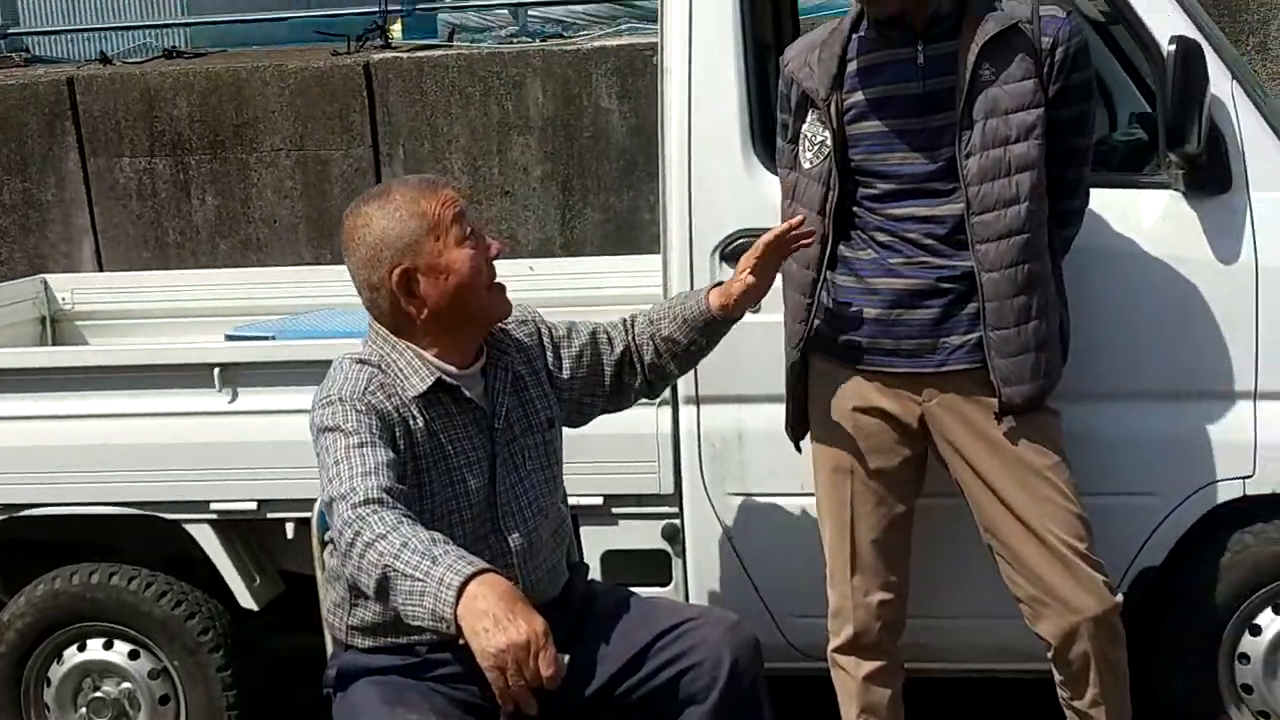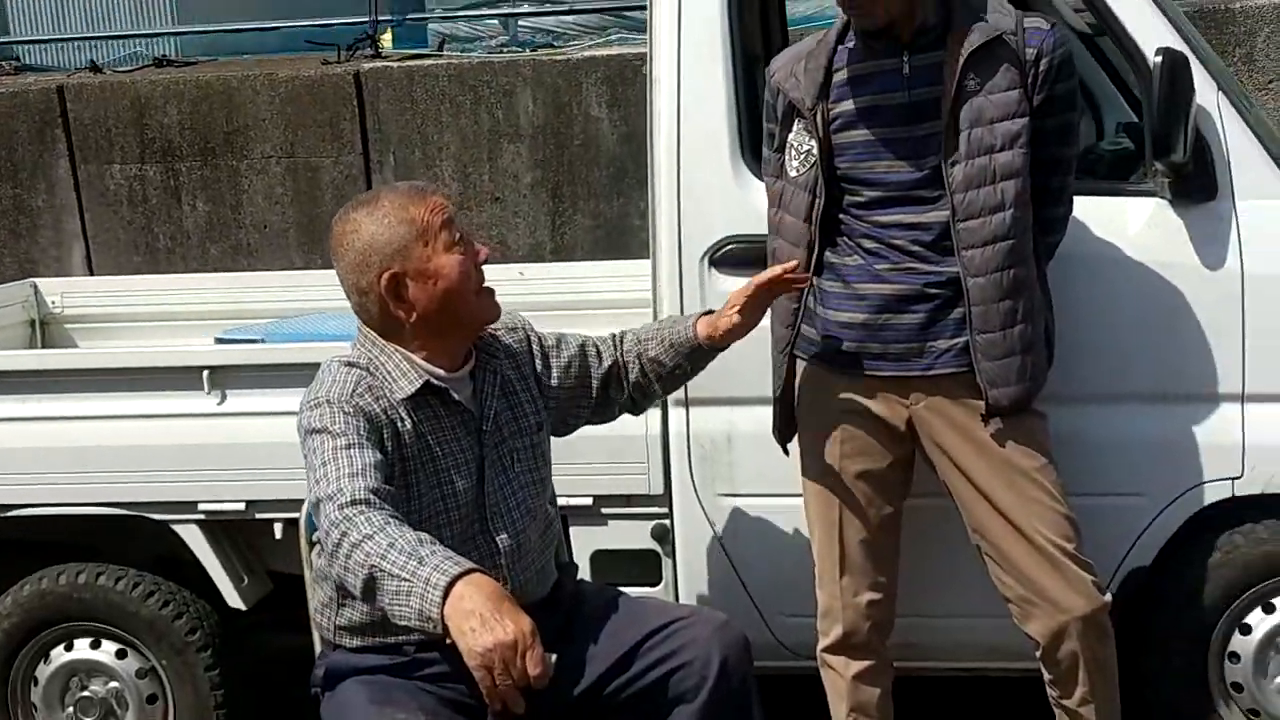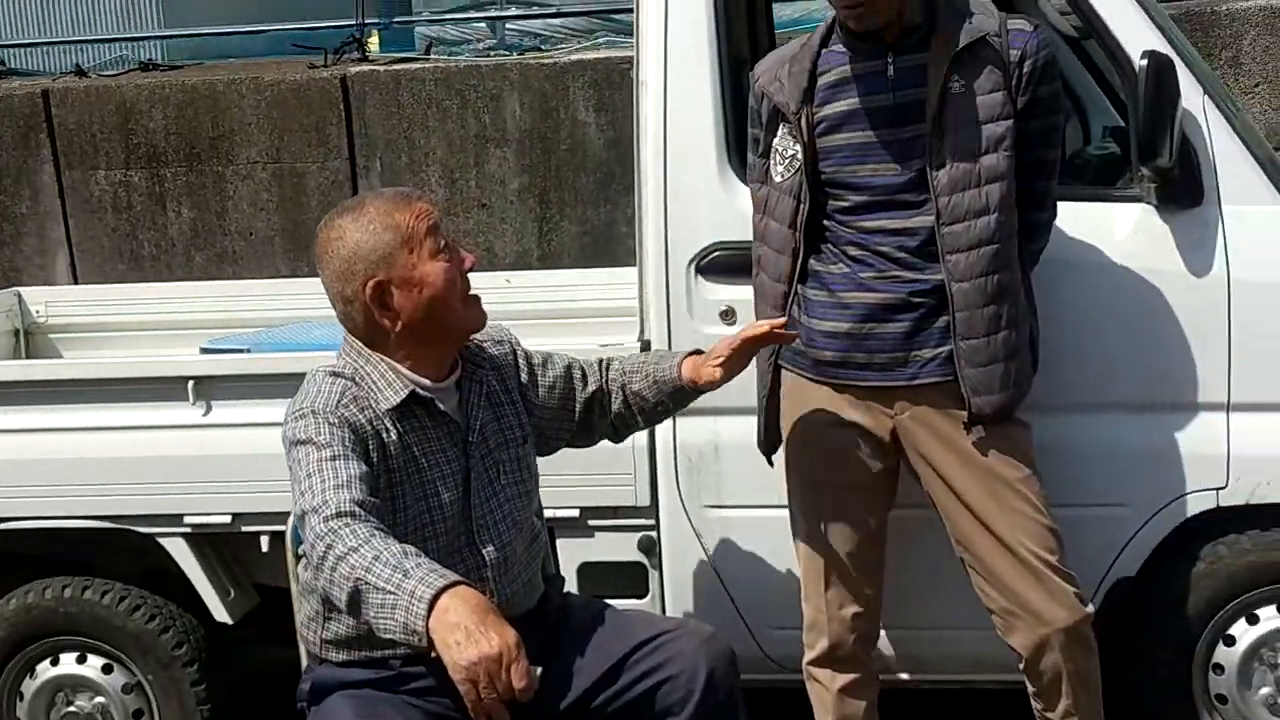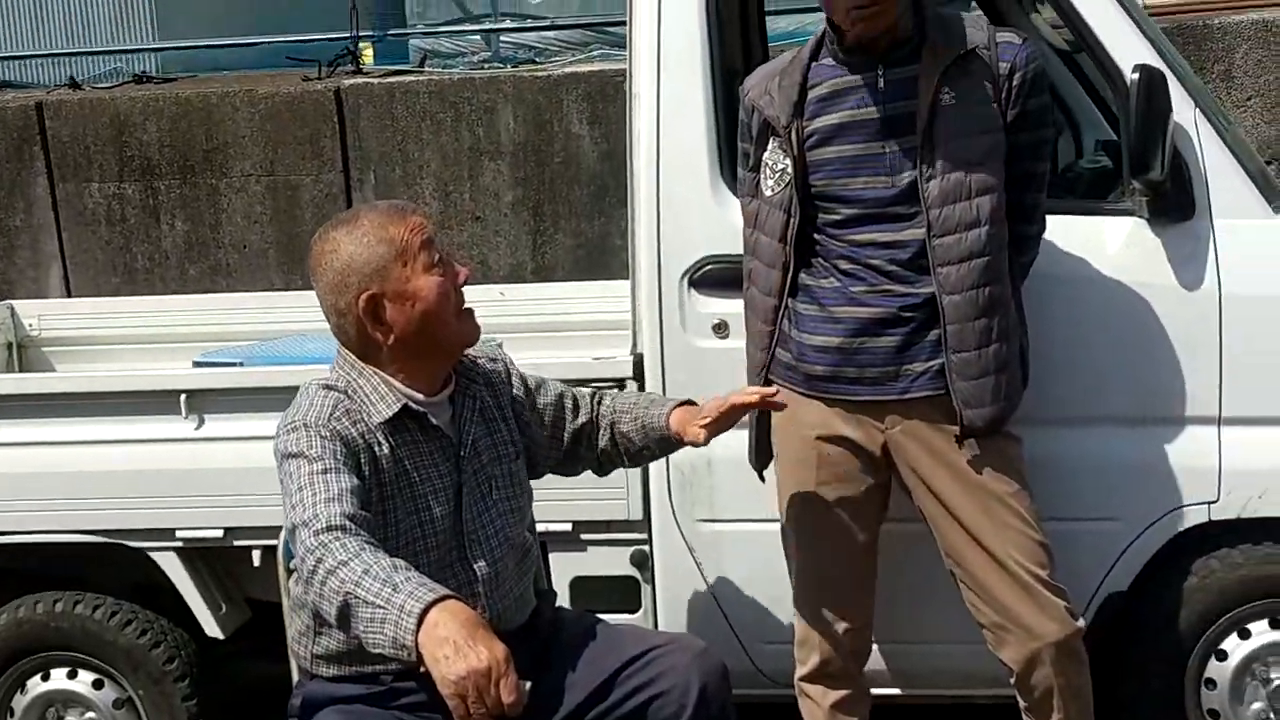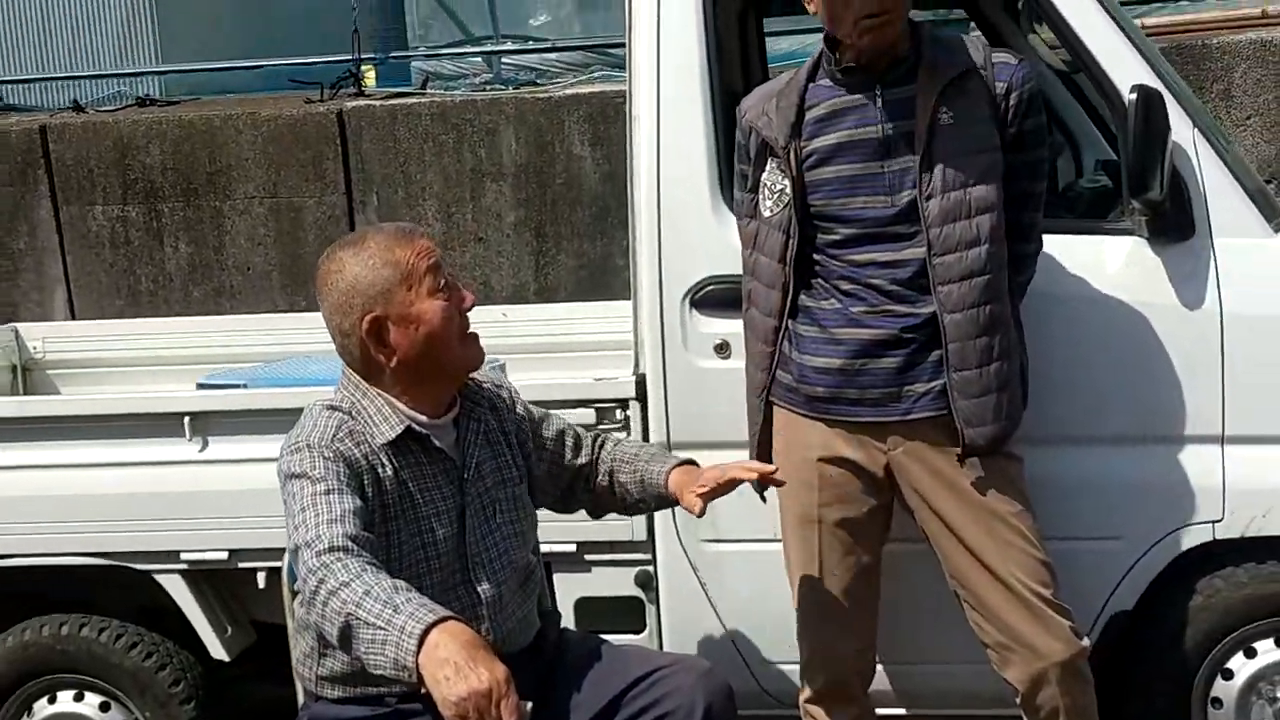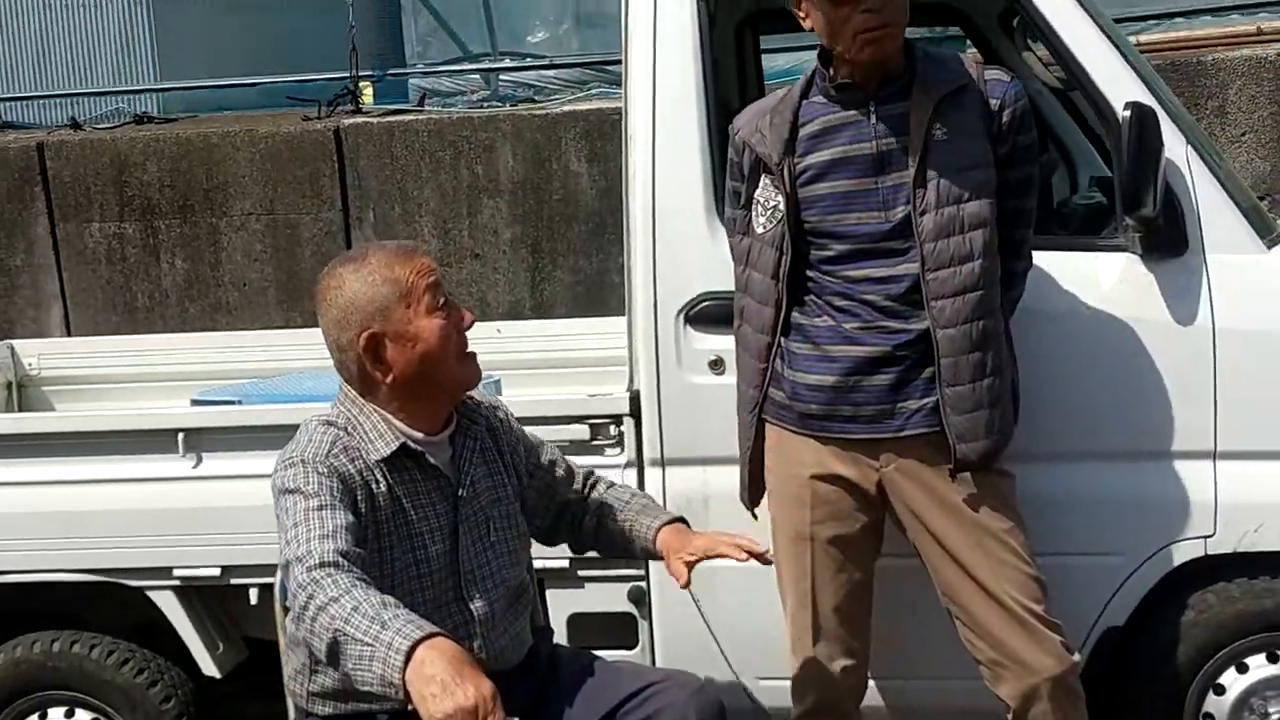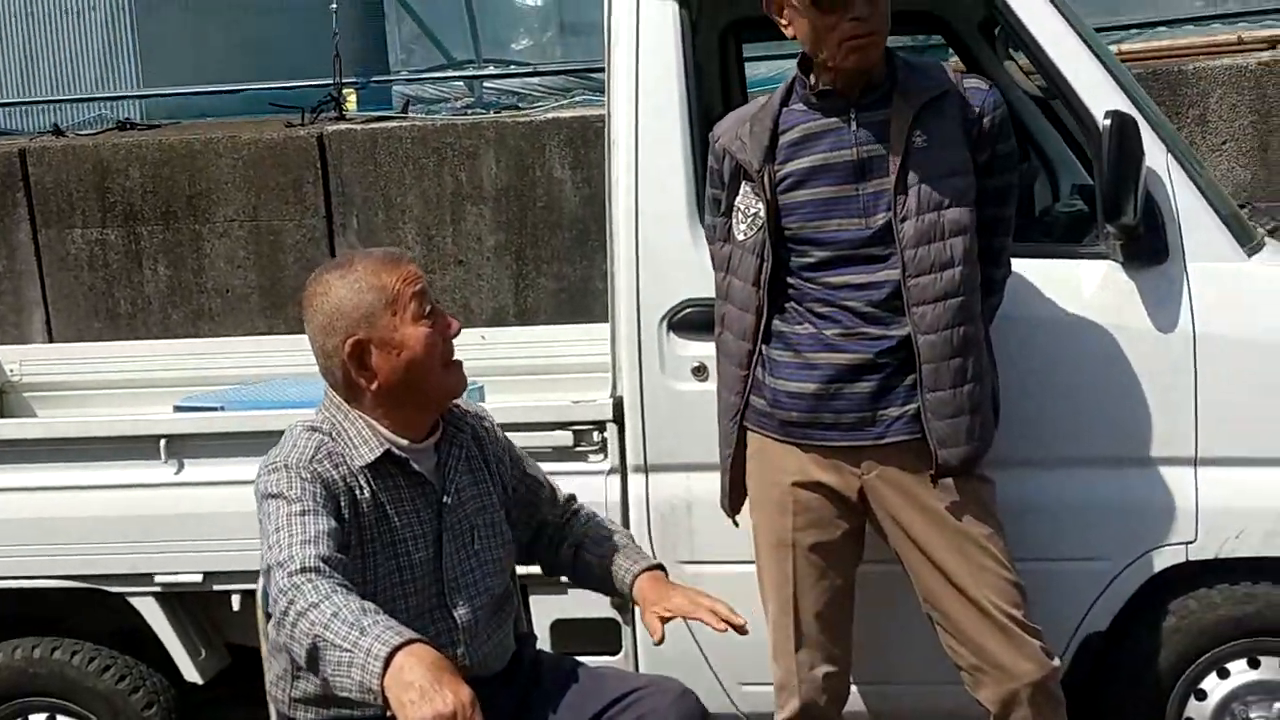
dt=0.1s
person 1, frame 1
right shoulder: (812, 67)
left elbow: (1063, 203)
left wrist: (1009, 303)
left hip: (988, 368)
right hip: (853, 371)
left knee: (1081, 608)
right knee: (862, 624)
person 1, frame 2
right shoulder: (798, 78)
left elbow: (1047, 210)
left wrist: (994, 315)
left hip: (973, 369)
right hip: (839, 375)
left knee: (1069, 606)
right knee: (851, 622)
person 1, frame 3
right shoulder: (782, 82)
left elbow: (1031, 215)
left wrist: (979, 322)
left hip: (958, 378)
right hip: (824, 385)
left knee: (1052, 618)
right knee: (836, 633)
person 1, frame 4
left shoulder: (1000, 66)
right shoulder: (773, 96)
left elbow: (1020, 228)
left wrist: (968, 332)
left hip: (948, 395)
right hip: (814, 399)
left knee: (1043, 633)
right knee: (828, 648)
person 1, frame 5
left shoulder: (995, 85)
right shoulder: (769, 117)
left elbow: (1017, 249)
left wrist: (970, 353)
left hip: (950, 415)
right hip: (816, 420)
left knee: (1047, 653)
person 1, frame 6
left shoulder: (988, 101)
right shoulder: (763, 133)
left elbow: (1007, 264)
left wrist: (961, 361)
left hip: (942, 432)
right hip: (808, 436)
person 1, frame 7
left shoulder: (966, 110)
right shoulder: (744, 142)
left elbow: (985, 271)
left wrist: (939, 369)
left hip: (924, 436)
right hip: (789, 442)
person 2, frame 1
left shoulder: (523, 344)
right shoulder: (356, 400)
left elbow: (627, 353)
right elbow: (367, 527)
left wrist: (728, 300)
right wrist: (472, 590)
left hip: (556, 619)
right hip: (411, 663)
left knee: (725, 651)
person 2, frame 2
left shoulder: (513, 350)
right shoulder: (344, 402)
left elbow: (615, 369)
right elbow: (355, 527)
left wrist: (712, 330)
right wrist: (458, 590)
left hip: (544, 619)
right hip: (400, 662)
left knee: (715, 651)
person 2, frame 3
left shoulder: (497, 363)
right shoulder: (328, 414)
left elbow: (595, 390)
right elbow: (341, 540)
left wrist: (692, 372)
right wrist: (444, 603)
left hip: (531, 632)
left knee: (702, 663)
person 2, frame 4
left shoulder: (490, 380)
right shoulder: (321, 426)
left elbow: (587, 422)
right elbow: (331, 553)
left wrist: (681, 417)
right wrist: (433, 618)
left hip: (523, 646)
left knee: (694, 677)
person 2, frame 5
left shoulder: (492, 407)
right shoulder: (323, 448)
left elbow: (585, 460)
right elbow: (333, 575)
left wrist: (673, 477)
right wrist: (434, 638)
person 2, frame 6
left shoulder: (488, 426)
right shoulder: (318, 462)
left elbow: (578, 499)
right elbow: (323, 589)
left wrist: (666, 529)
right wrist: (421, 655)
person 2, frame 7
left shoulder: (473, 435)
right shoulder: (303, 469)
left elbow: (558, 525)
right elbow: (305, 596)
left wrist: (644, 578)
right wrist: (400, 660)
